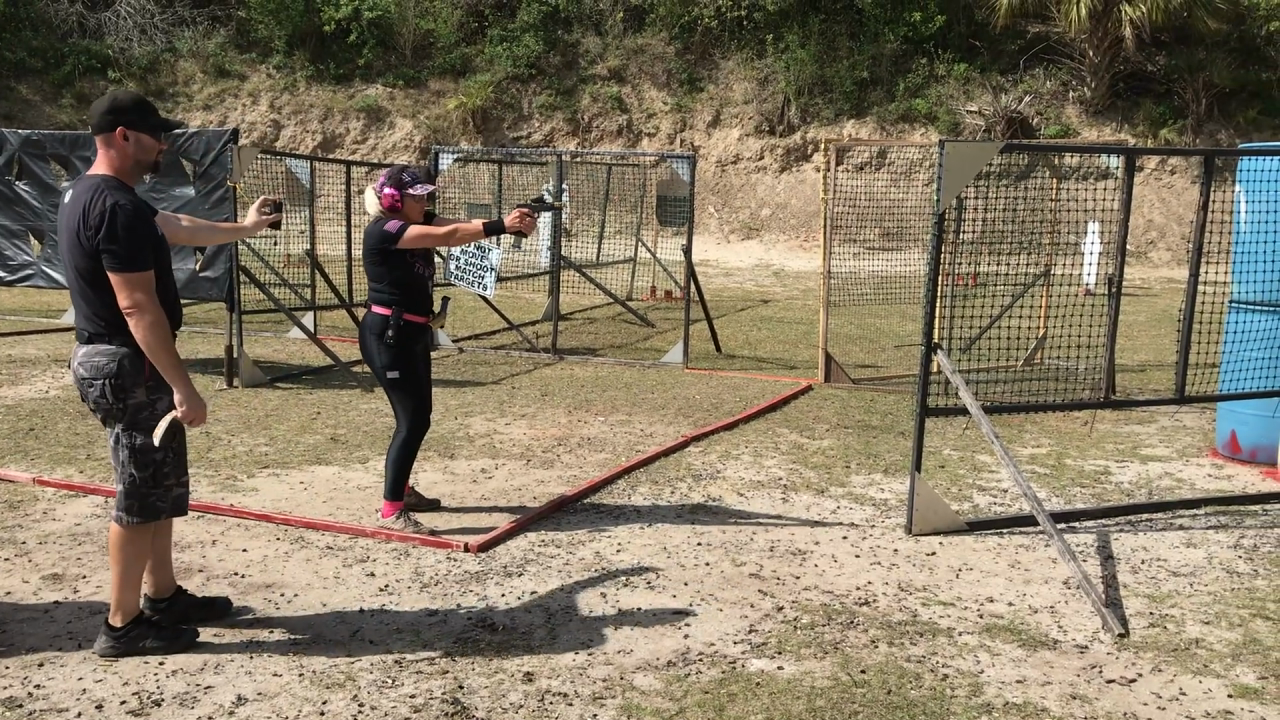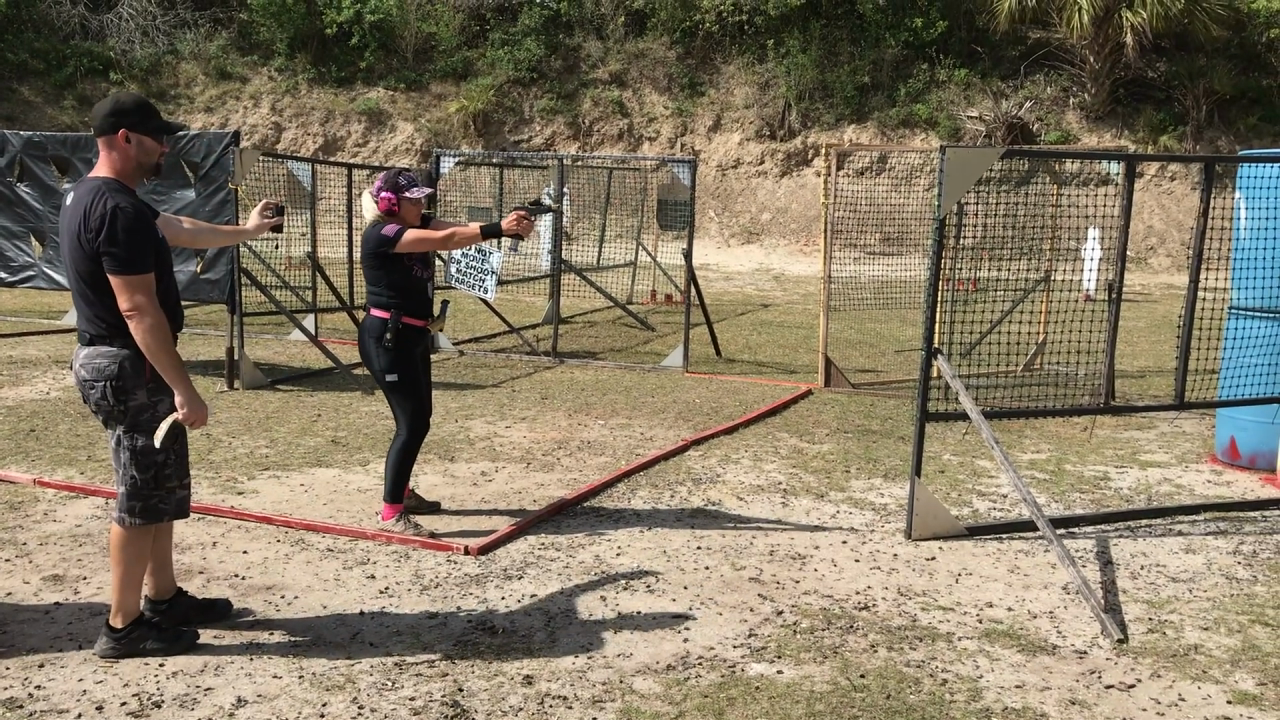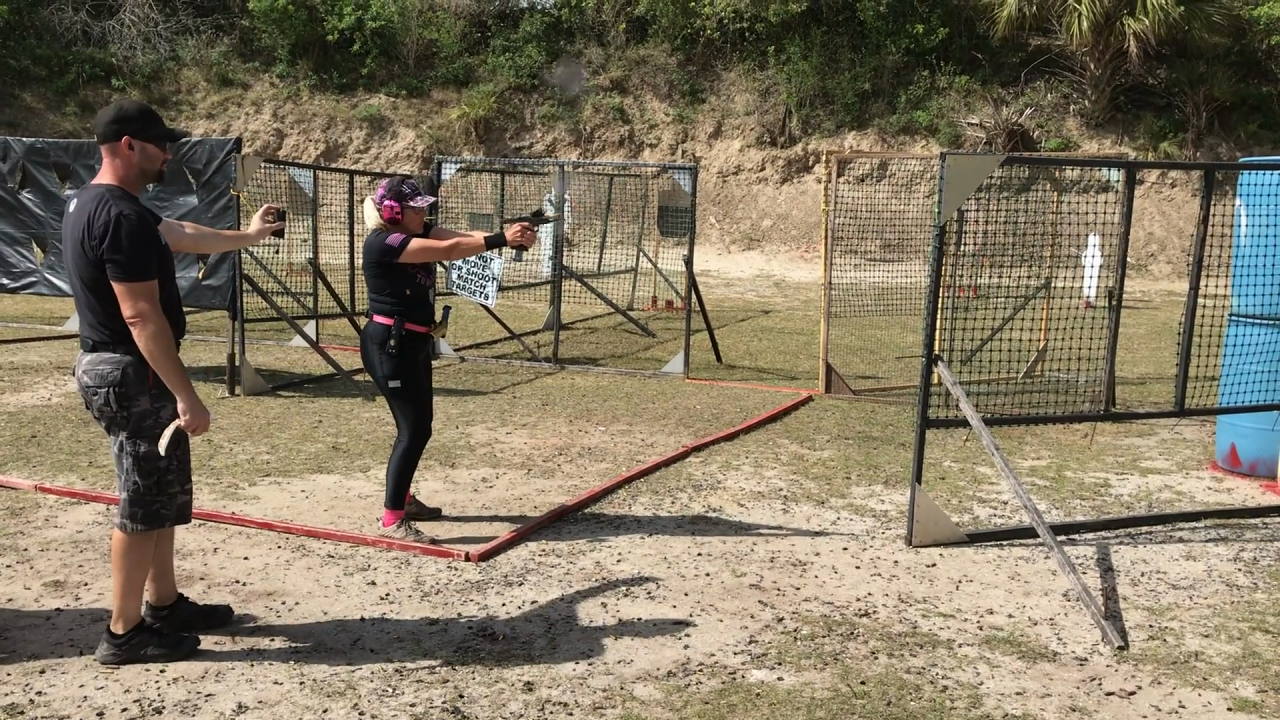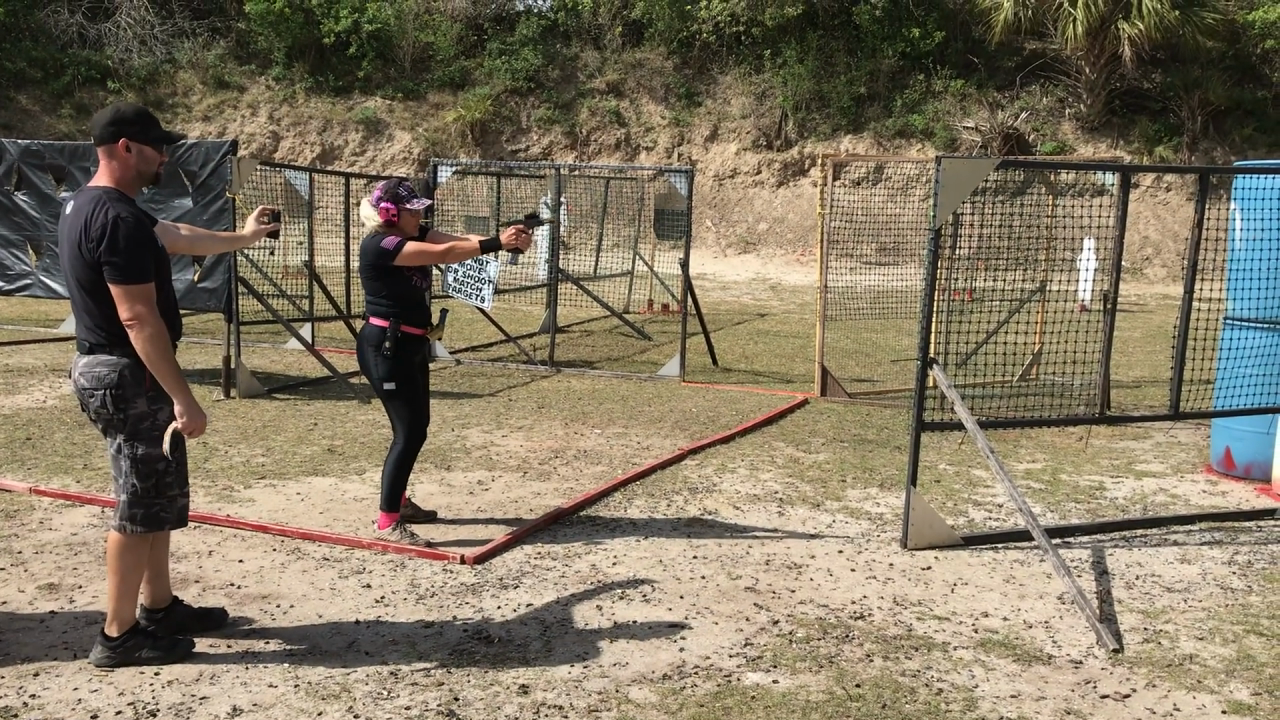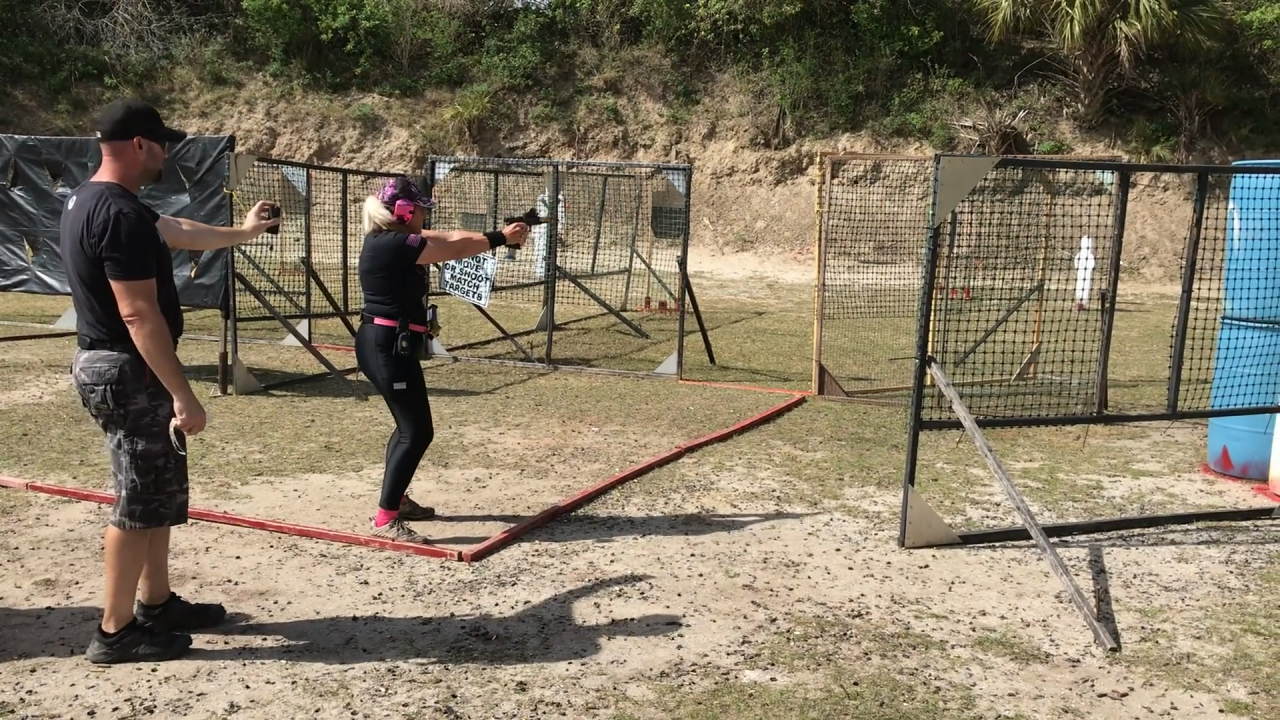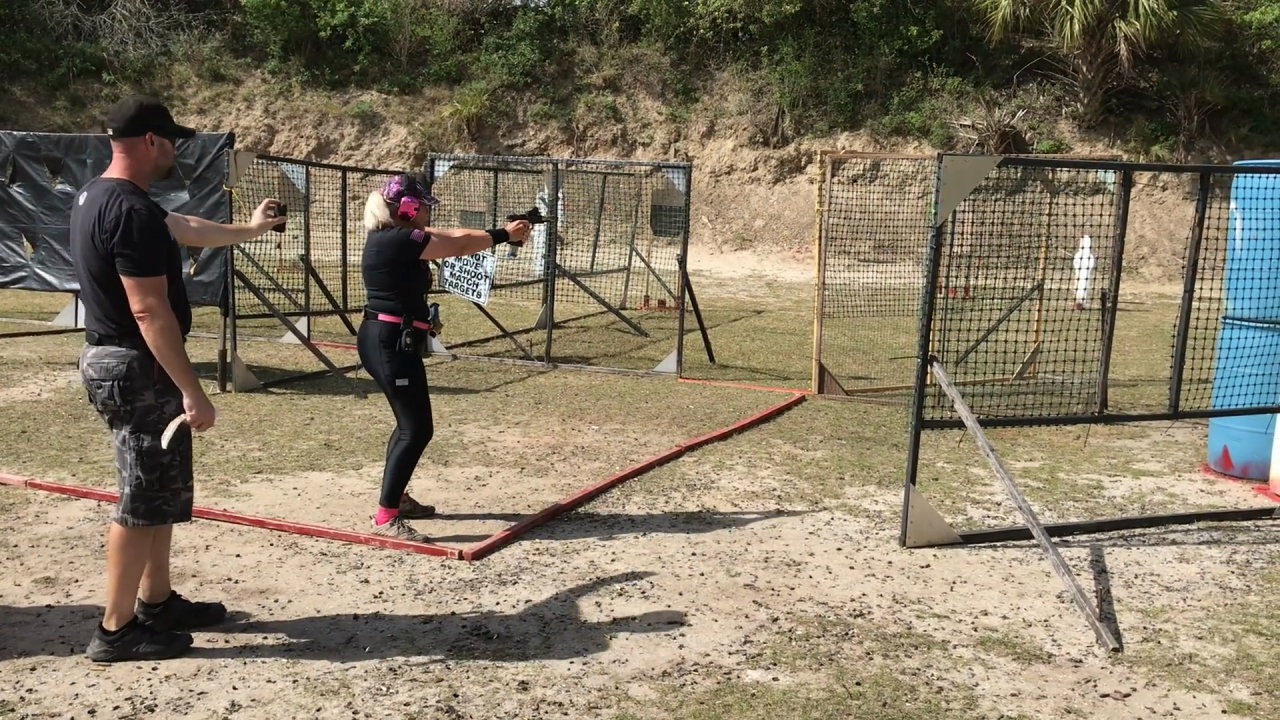
dt=0.4s
person 1, frame 1
left shoulder: (90, 192)
right shoulder: (117, 206)
left elbow: (175, 227)
right elbow: (138, 308)
left wrist: (242, 228)
right wrist: (182, 386)
left hip: (116, 360)
right hip: (129, 367)
left knee: (160, 487)
right knee: (141, 496)
left ankle: (163, 598)
right ankle: (123, 625)
person 1, frame 2
left shoulder: (93, 194)
right shoulder: (118, 209)
left elbow: (177, 229)
right elbow: (139, 310)
left wrist: (244, 231)
right wrist: (184, 389)
left hip: (115, 362)
right hip: (130, 369)
left knee: (161, 488)
right knee: (142, 496)
left ankle: (163, 599)
right ankle: (123, 626)
person 1, frame 3
left shoulder: (93, 201)
right shoulder: (121, 216)
left elbow: (180, 234)
right elbow: (142, 317)
left wrist: (246, 235)
right wrist: (186, 395)
left hip: (116, 368)
right hip: (132, 375)
left knee: (161, 495)
right knee: (144, 503)
left ankle: (164, 604)
right ankle: (125, 633)
person 1, frame 4
left shoulder: (88, 204)
right shoulder: (118, 218)
left elbow: (175, 236)
right elbow: (139, 319)
left wrist: (241, 237)
right wrist: (183, 398)
left hip: (110, 369)
right hip: (128, 377)
left knee: (156, 497)
right knee: (142, 505)
left ankle: (159, 607)
right ankle: (119, 635)
person 1, frame 5
left shoulder: (90, 199)
right shoulder: (120, 214)
left elbow: (176, 231)
right elbow: (140, 316)
left wrist: (242, 232)
right wrist: (183, 395)
left hip: (111, 365)
right hip: (129, 373)
left knee: (155, 493)
right knee: (140, 501)
left ankle: (156, 604)
right ankle: (116, 632)
person 1, frame 6
left shoulder: (99, 195)
right shoulder: (131, 210)
left elbow: (183, 228)
right elbow: (150, 311)
left wrist: (249, 229)
right wrist: (192, 391)
left hip: (116, 360)
right hip: (137, 369)
left knee: (159, 491)
right knee: (144, 499)
left ankle: (157, 602)
right ankle: (116, 630)
person 2, frame 1
left shoulder: (418, 224)
right shoulder: (382, 231)
left elbow: (462, 224)
right elbow: (447, 236)
left wrist: (510, 223)
right wrist: (501, 226)
left hip: (413, 333)
right hip: (388, 335)
left knee: (418, 416)
right knee: (413, 421)
left ankle: (402, 490)
right ankle: (390, 511)
person 2, frame 2
left shoulder: (416, 227)
right shoulder: (379, 234)
left elbow: (460, 228)
right elbow: (444, 240)
left wrist: (508, 226)
right wrist: (498, 229)
left hip: (413, 336)
right hip: (387, 339)
left knee: (419, 418)
right knee: (412, 424)
left ankle: (402, 493)
right ankle: (390, 513)
person 2, frame 3
left shoulder: (416, 234)
right shoulder: (382, 243)
left elbow: (462, 236)
right elbow: (448, 250)
left wrist: (509, 237)
right wrist: (502, 240)
left hip: (414, 343)
right hip: (389, 345)
left knee: (419, 425)
right knee: (414, 430)
left ankle: (403, 500)
right ankle: (391, 520)
person 2, frame 4
left shoulder: (413, 236)
right shoulder: (378, 245)
left elbow: (458, 240)
right elbow: (444, 254)
left wrist: (505, 240)
right wrist: (496, 244)
left hip: (411, 346)
right hip: (386, 348)
left knee: (416, 426)
right knee: (409, 434)
left ankle: (399, 502)
right ankle: (386, 522)
person 2, frame 5
left shoulder: (392, 236)
right shoulder: (394, 244)
left elbow: (449, 237)
right elbow: (456, 251)
left wrist: (500, 235)
right wrist: (500, 238)
left hip: (390, 344)
right hip: (388, 347)
left knee: (410, 424)
right knee: (418, 432)
left ankle: (397, 499)
right ankle: (385, 519)
person 2, frame 6
left shoulder: (391, 233)
right shoulder: (397, 239)
left elbow: (453, 234)
right elbow: (459, 246)
left wrist: (503, 232)
right wrist: (503, 235)
left hip: (388, 340)
right hip: (391, 343)
left knee: (409, 422)
right knee: (417, 429)
left ankle: (396, 497)
right ankle: (385, 517)
